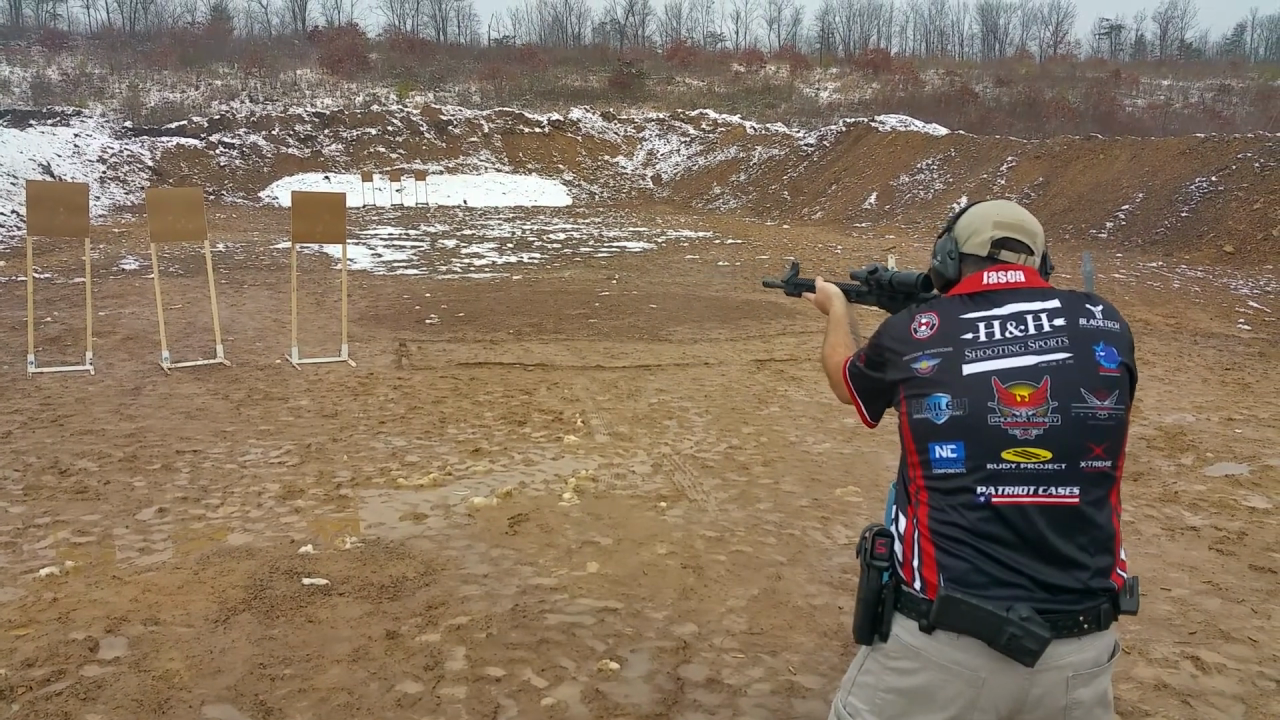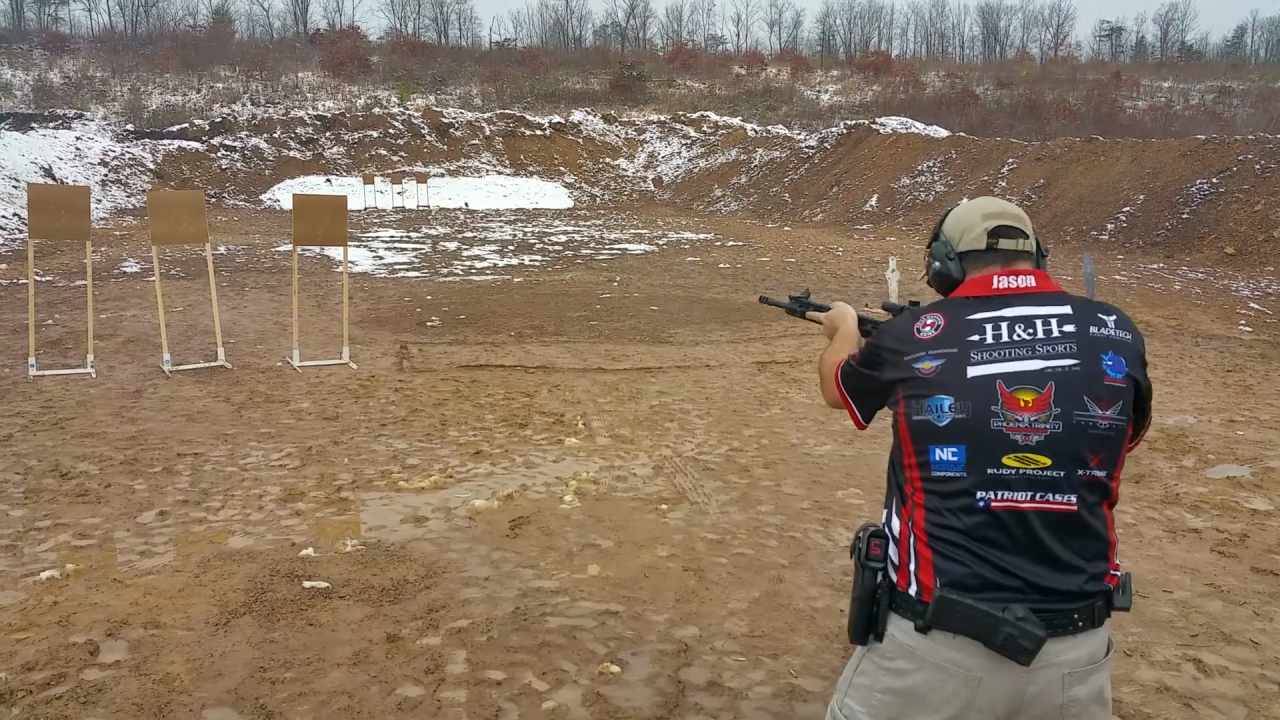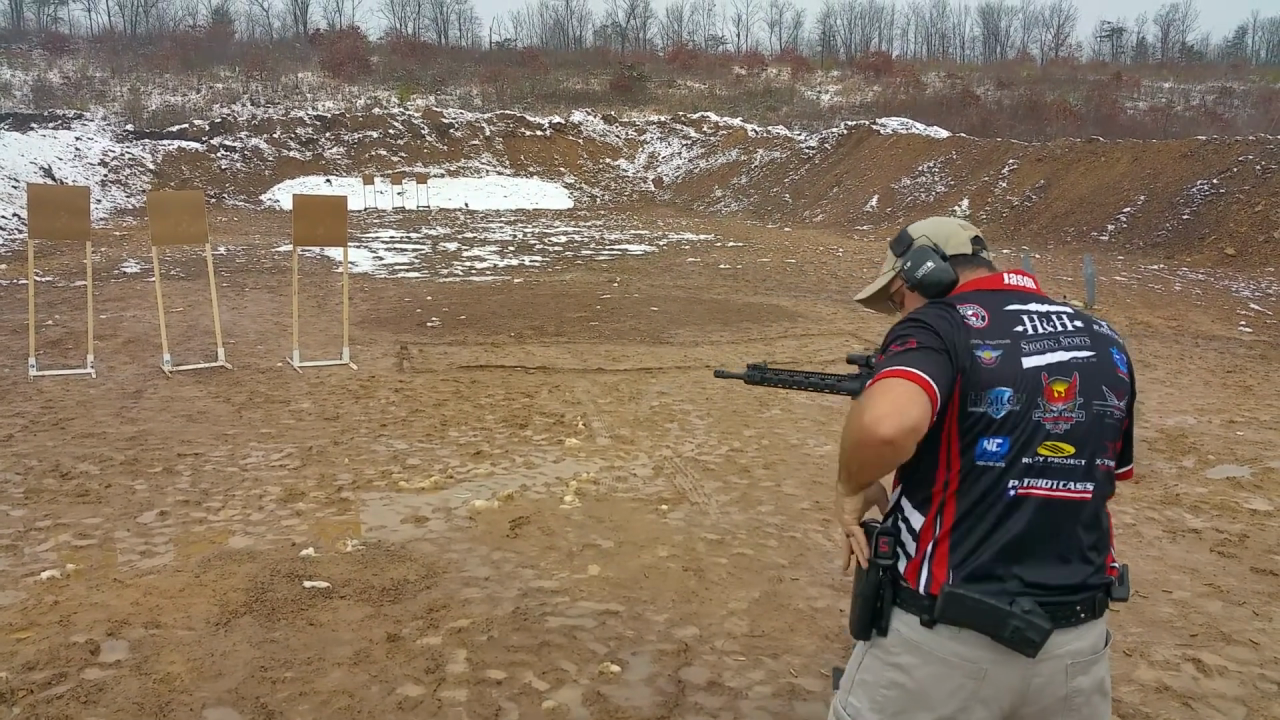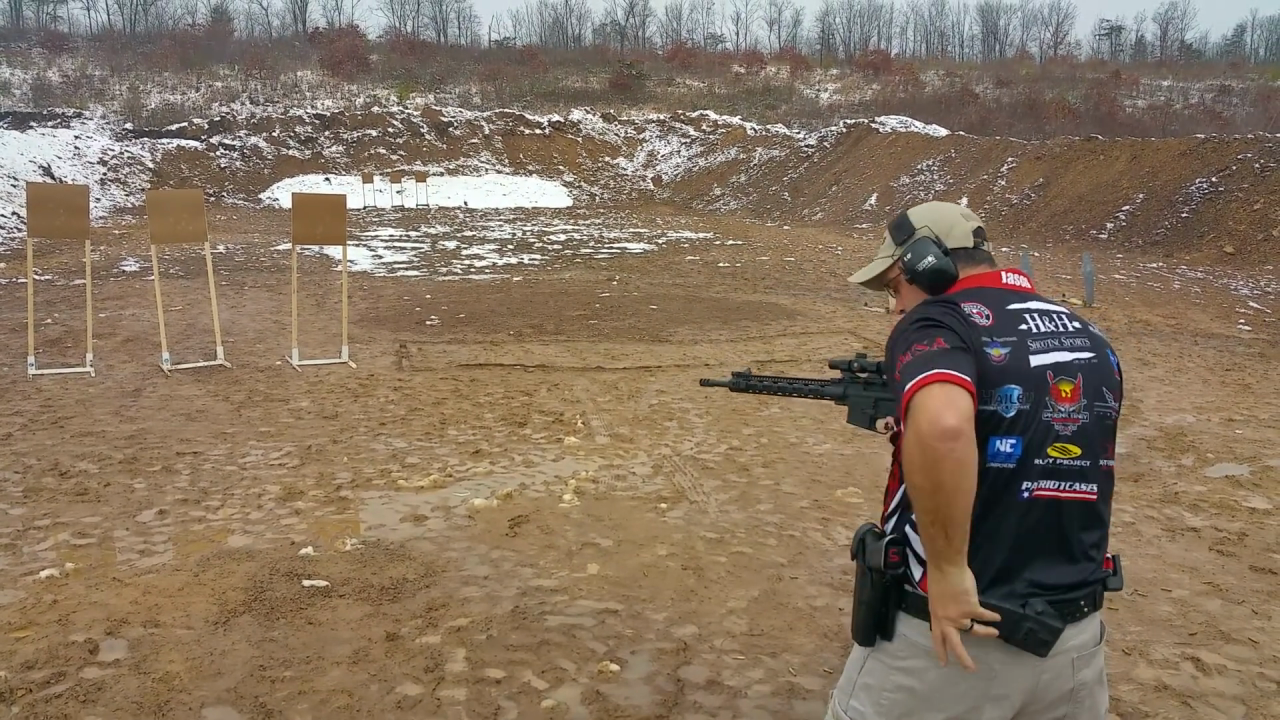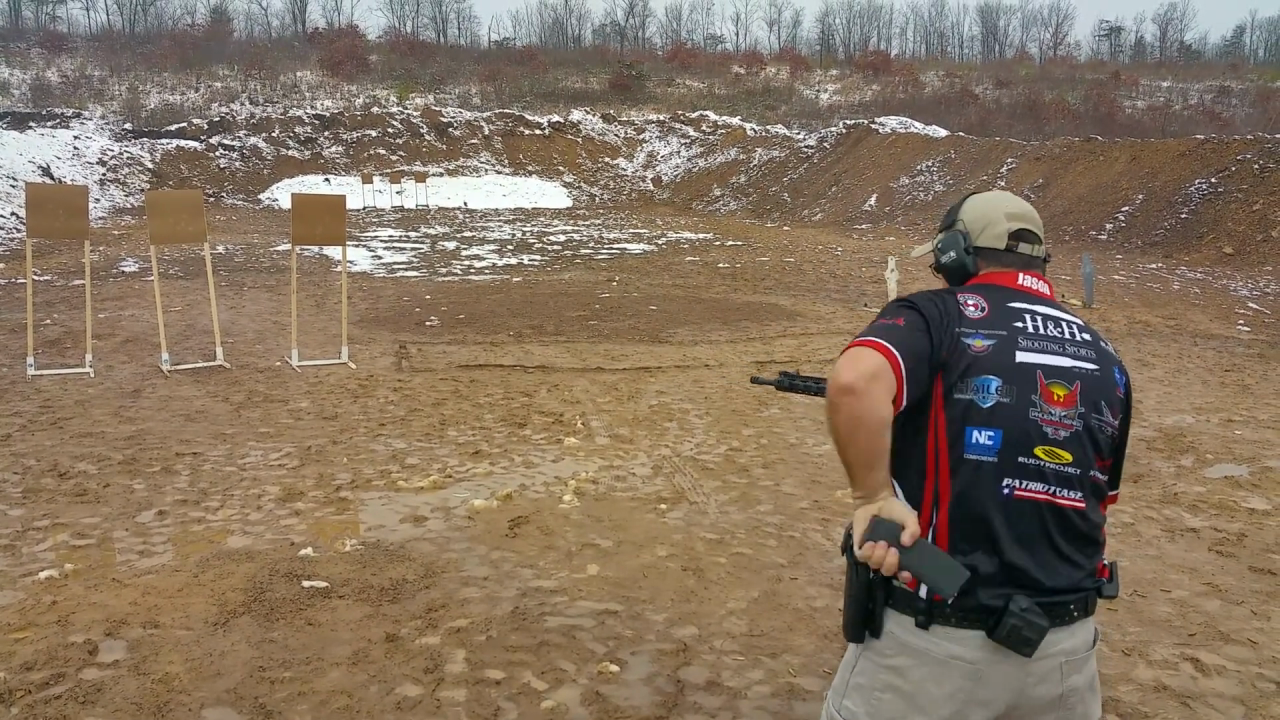
dt=0.5s
person 1, frame 1
left shoulder: (913, 333)
right shoulder: (1103, 325)
left elbow: (847, 379)
left wrist: (836, 307)
left hip: (940, 643)
right hip: (1079, 650)
person 1, frame 2
left shoulder: (913, 337)
right shoulder: (1117, 334)
left elbow: (837, 388)
left wrist: (843, 329)
left hip: (934, 646)
right hip: (1071, 651)
person 1, frame 3
left shoulder: (935, 326)
right shoulder: (1103, 341)
left elbow: (887, 425)
left wrist: (852, 487)
left hip: (941, 639)
right hip: (1073, 642)
person 1, frame 4
left shoulder: (938, 324)
right shoulder: (1092, 340)
left elbow: (943, 427)
left wrist: (949, 568)
left hip: (945, 635)
right hip: (1070, 634)
person 1, frame 5
left shoulder: (941, 315)
right shoulder: (1098, 355)
left elbow: (855, 382)
left wrist: (873, 496)
left hip: (933, 638)
right hip: (1061, 639)
